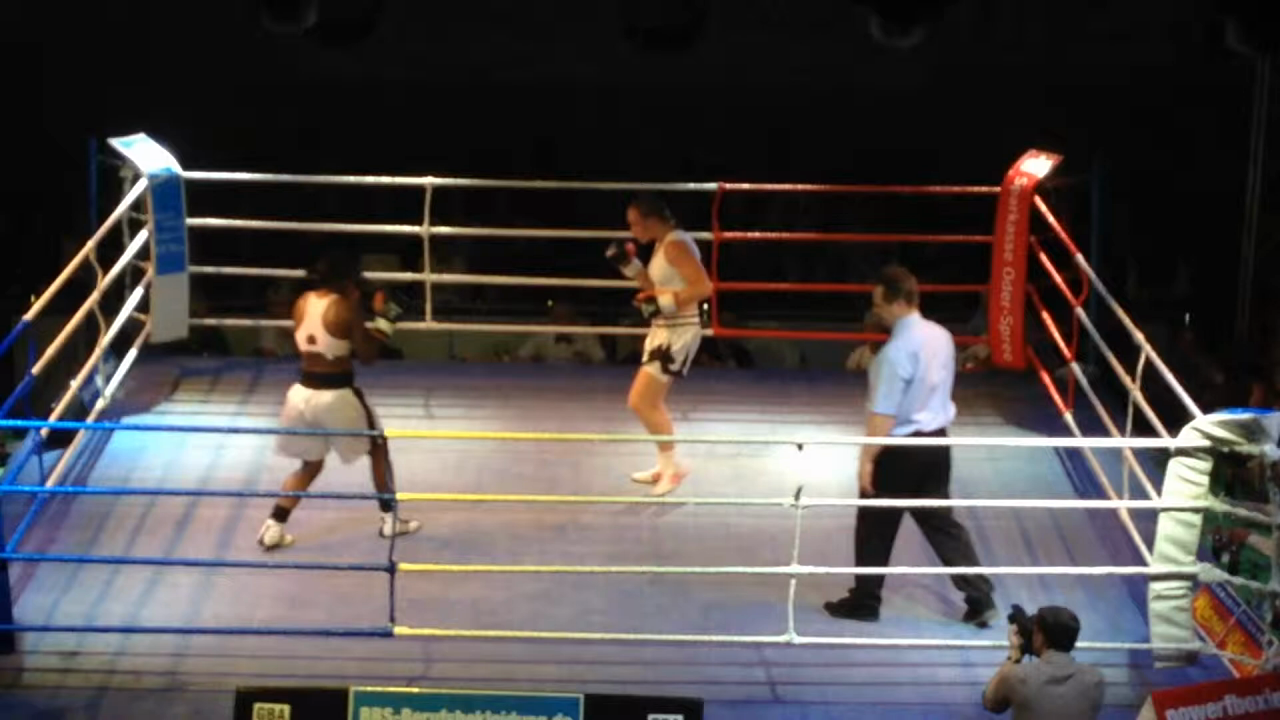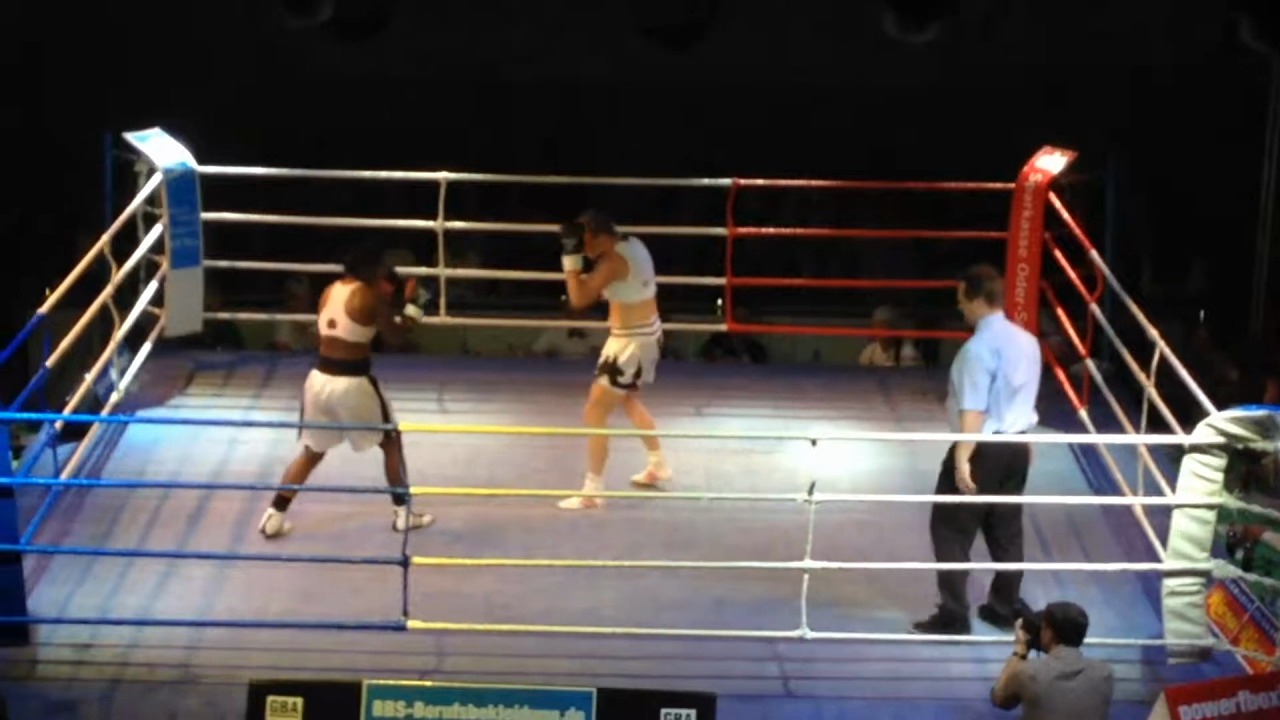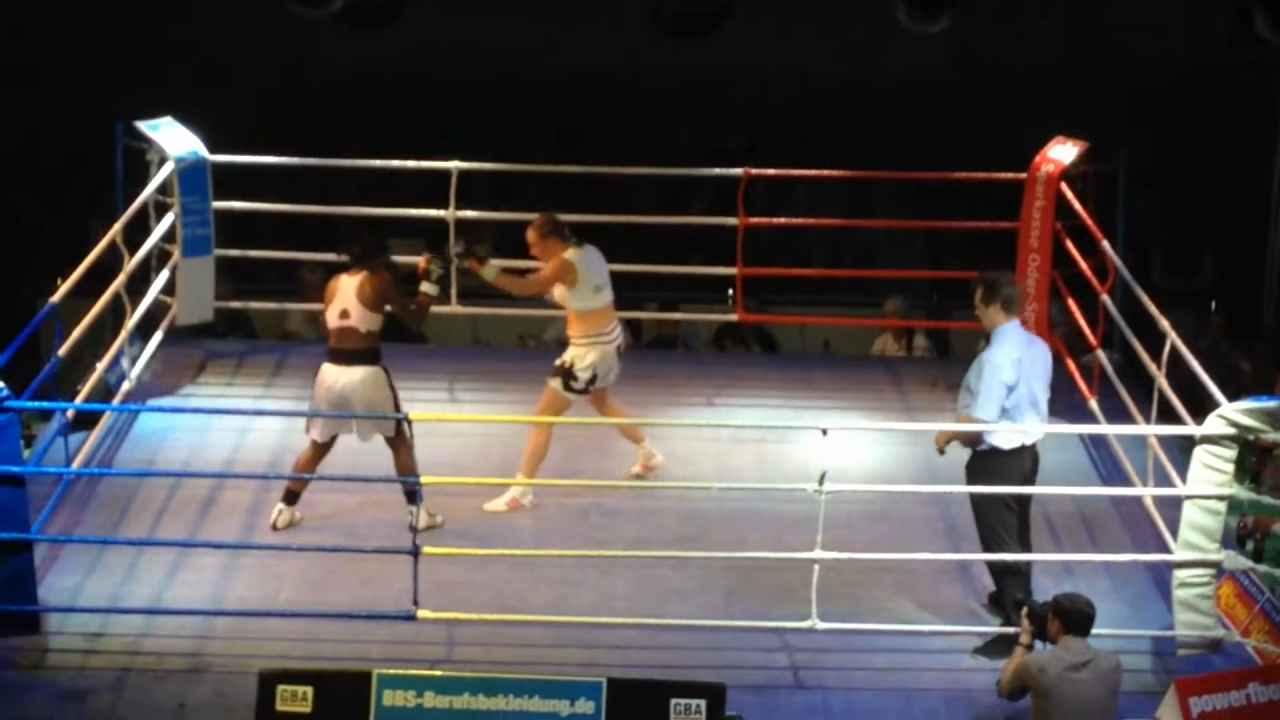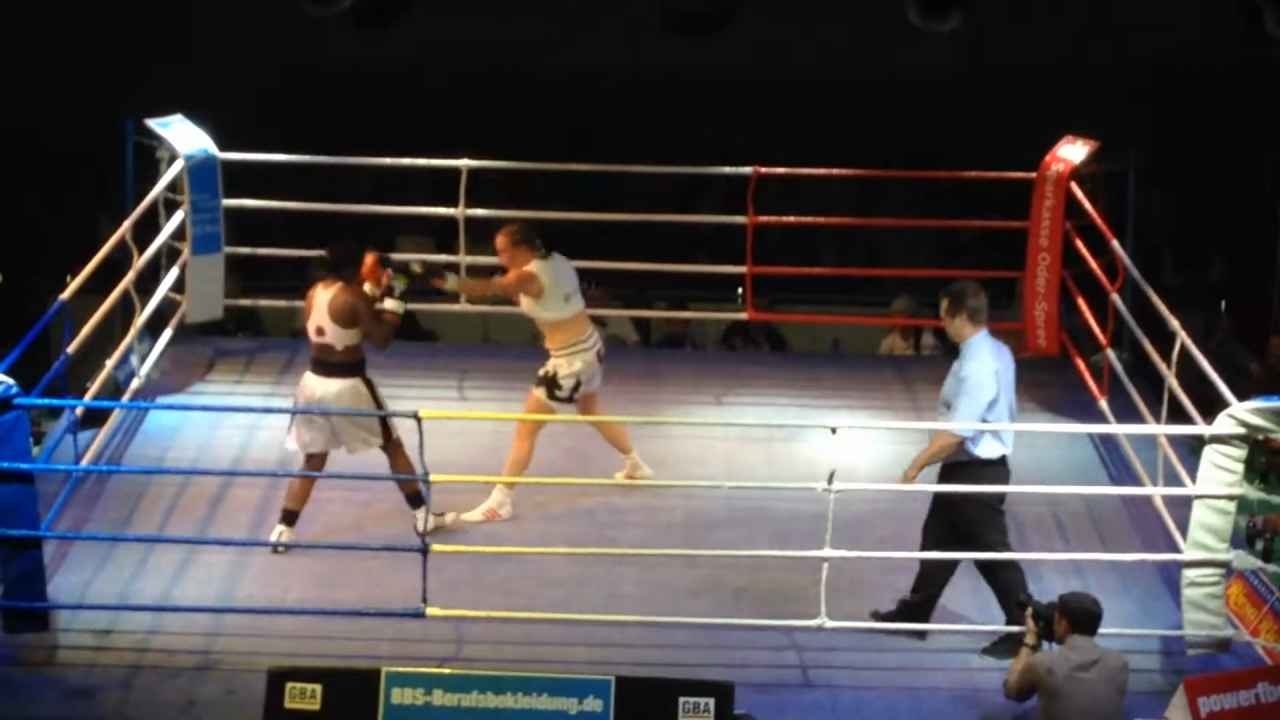
dt=0.5s
person 1, frame 1
left shoulder: (897, 349)
right shoulder: (941, 336)
left elbow: (884, 414)
left wrist: (867, 459)
left hip: (904, 448)
right hip: (937, 442)
left knee: (875, 525)
right knee: (942, 521)
left ankle: (864, 601)
right ankle: (980, 597)
person 1, frame 2
left shoulder: (979, 346)
right shoulder: (1027, 340)
left elbow: (973, 410)
left wrist: (961, 459)
left hip: (985, 449)
right hip: (1017, 445)
left knee: (951, 529)
right knee: (1006, 530)
left ankle: (953, 615)
right ankle: (1004, 606)
person 1, frame 3
left shoulder: (997, 356)
right shoulder: (1038, 347)
left elbow: (981, 420)
left wrist: (947, 435)
left hip: (996, 461)
right hip: (1025, 452)
left knee: (1000, 542)
right knee: (1015, 535)
left ankle: (1017, 630)
right ankle: (1012, 601)
person 1, frame 4
left shoulder: (976, 368)
right shoulder: (996, 352)
left elbow: (957, 433)
left wrist: (918, 463)
left hip: (978, 471)
right hip: (965, 468)
left knee: (992, 551)
right knee: (938, 539)
left ankle: (1022, 628)
right ankle: (915, 612)
person 2, frame 1
left shoulder: (676, 245)
right shoulder: (664, 244)
left elbow: (704, 288)
right elbow: (654, 288)
left wrist: (664, 305)
right wrist: (629, 264)
left hip: (678, 333)
right hip: (665, 331)
left knee: (638, 401)
right knee: (653, 401)
left ankle: (673, 466)
right ankle: (666, 465)
person 2, frame 2
left shoulder: (615, 259)
right shoulder: (632, 245)
left elbow: (579, 299)
left wrist: (571, 257)
left hip: (630, 341)
right hip: (646, 335)
left knee: (594, 413)
right knee: (628, 401)
left ankle: (593, 490)
right ankle: (657, 466)
person 2, frame 3
left shoulder: (564, 264)
right shoulder: (588, 252)
left elbow: (526, 287)
left wrist: (482, 266)
right wrist: (547, 289)
left hip: (589, 350)
right hip: (609, 341)
left knee: (543, 416)
right knee: (604, 403)
left ankle: (521, 492)
right ankle: (647, 456)
person 2, frame 4
left shoulder: (529, 275)
right shoulder: (556, 261)
left elbow: (487, 288)
left wrist: (446, 280)
right wrist: (514, 291)
left hip: (569, 360)
right hip: (589, 347)
left knee: (526, 428)
right knee: (590, 410)
left ankle: (499, 503)
right ankle: (635, 465)
person 3, frame 1
left shoulder: (303, 302)
right shoulder: (348, 308)
right elbow: (367, 356)
right wrist: (383, 319)
left hip: (304, 393)
right hip: (338, 396)
left knee: (310, 465)
right knee: (379, 452)
left ankle: (274, 527)
right ankle: (390, 520)
person 3, frame 2
left shoulder: (330, 291)
right shoulder: (371, 296)
right elbow: (396, 337)
right wrist: (413, 304)
left hip: (320, 379)
right hip: (353, 383)
left knee: (312, 453)
right knee: (391, 443)
left ankle: (274, 517)
right ankle: (403, 513)
person 3, frame 3
left shoulder: (333, 283)
right shoulder: (380, 283)
right elbow: (414, 318)
right wrist: (429, 281)
left hip: (331, 372)
right hip: (366, 374)
left knee: (319, 444)
right knee: (399, 441)
left ankle: (285, 510)
right ankle: (417, 513)
person 3, frame 4
left shoulder: (314, 292)
right shoulder: (354, 296)
right elbow: (381, 339)
left wrist: (371, 290)
right wrist: (392, 299)
left hip: (314, 382)
right hip: (348, 385)
left knee: (312, 463)
right knee: (393, 447)
left ankle: (283, 531)
right ankle: (423, 516)
